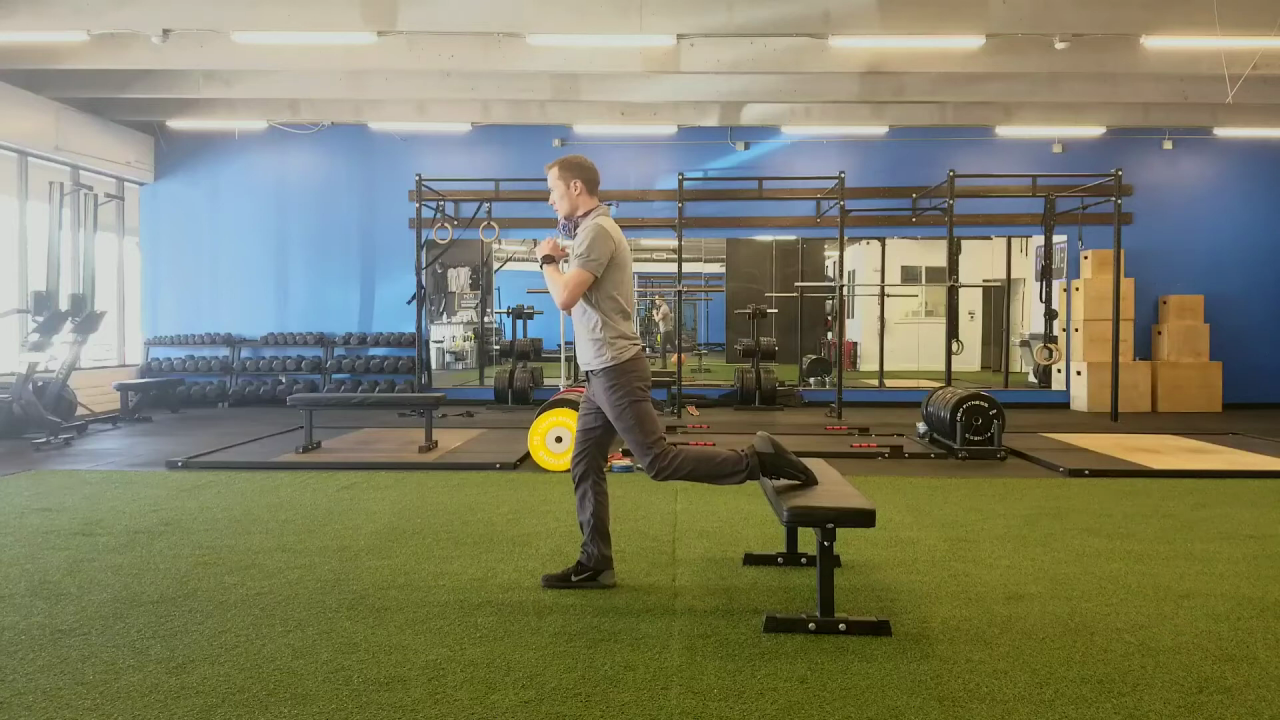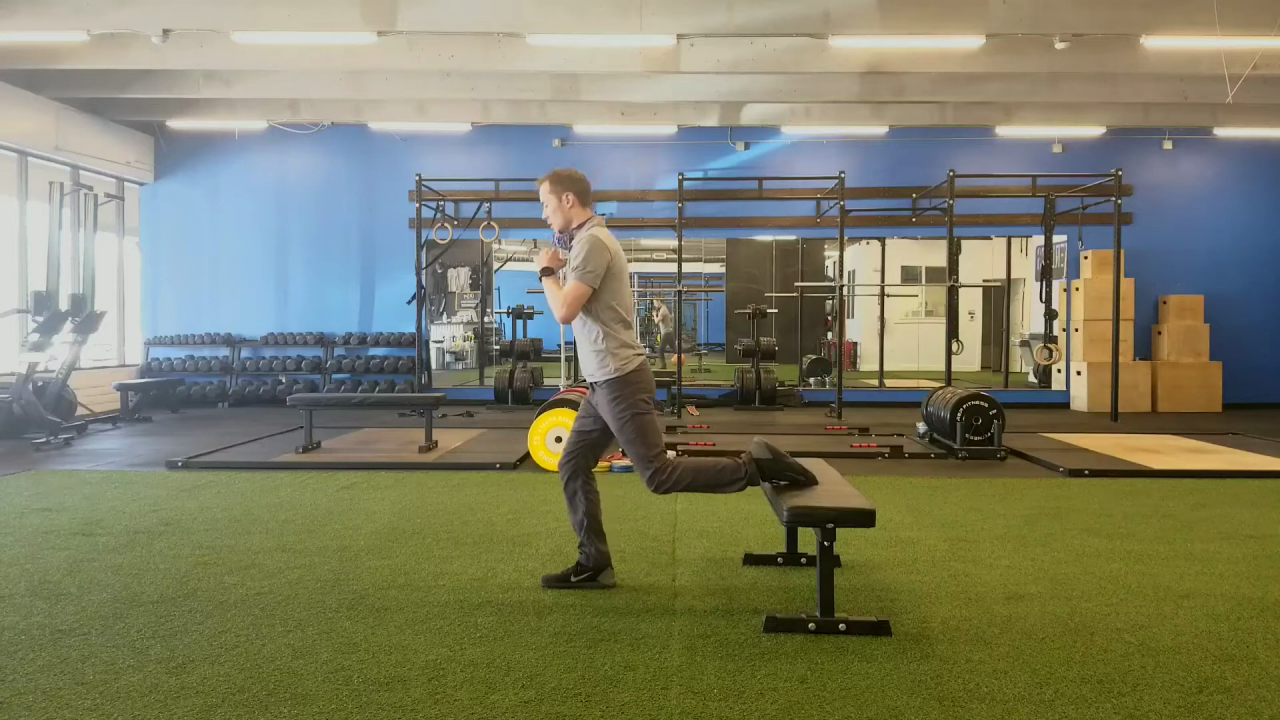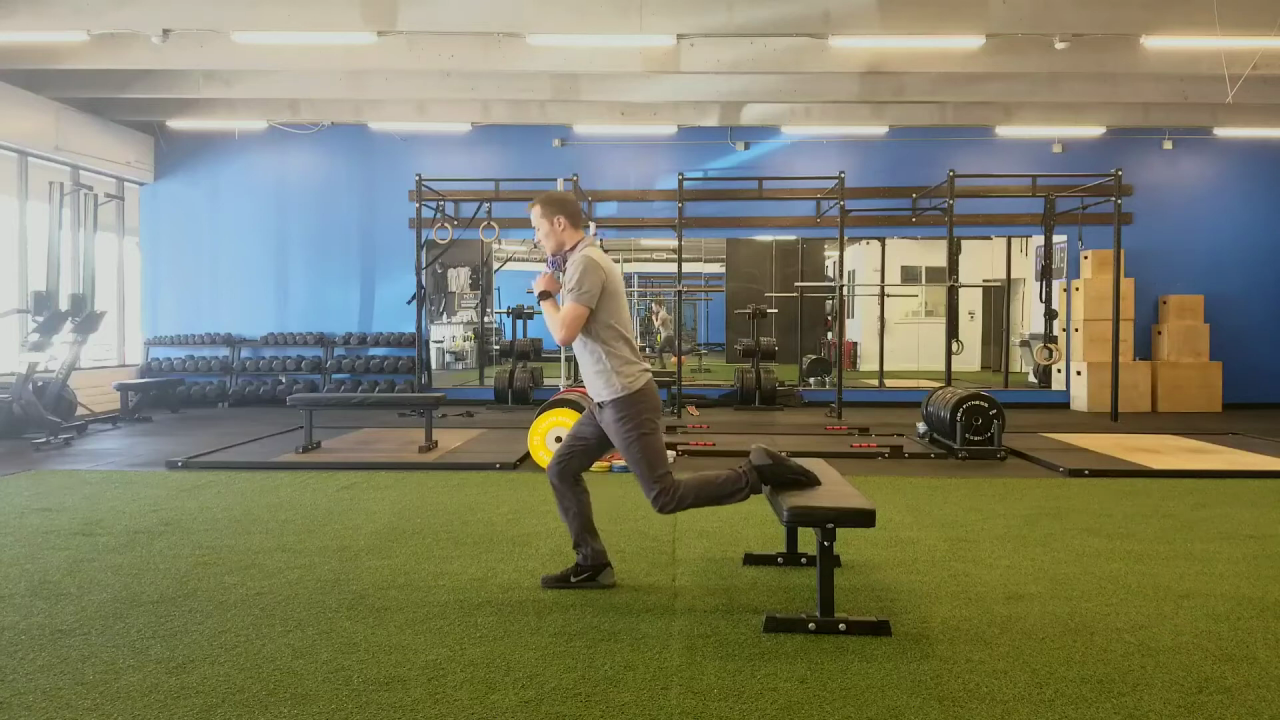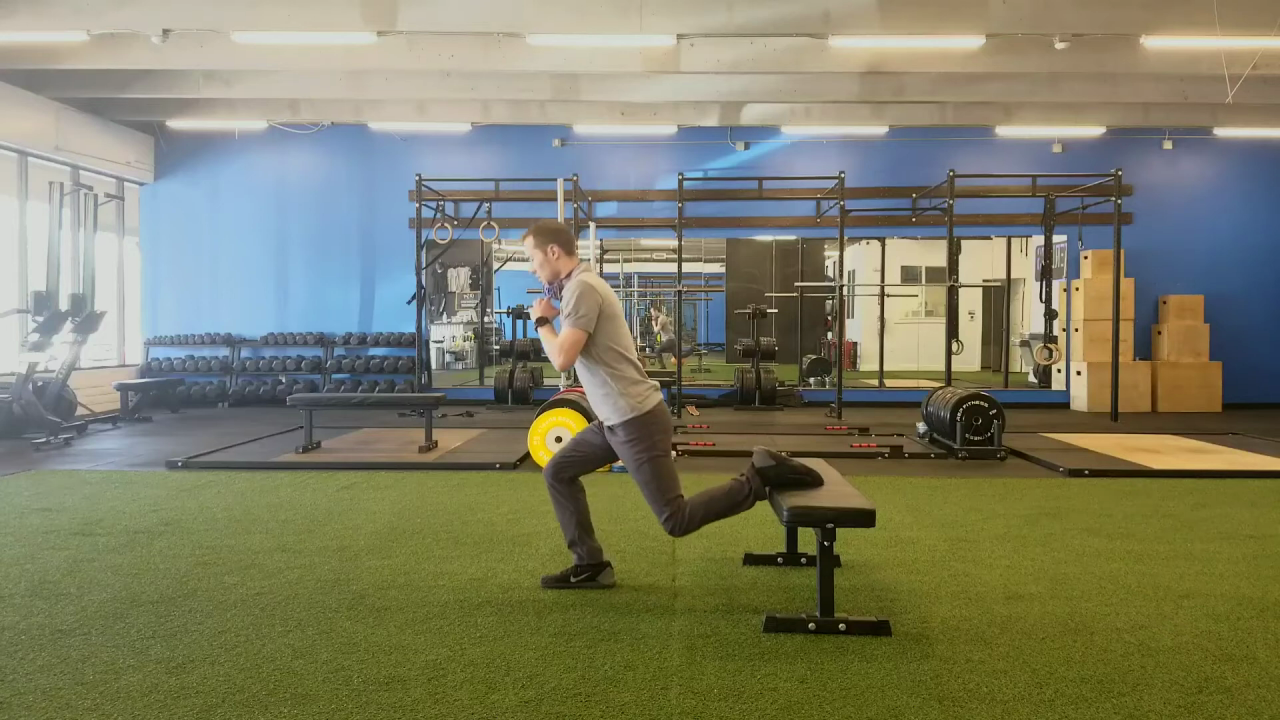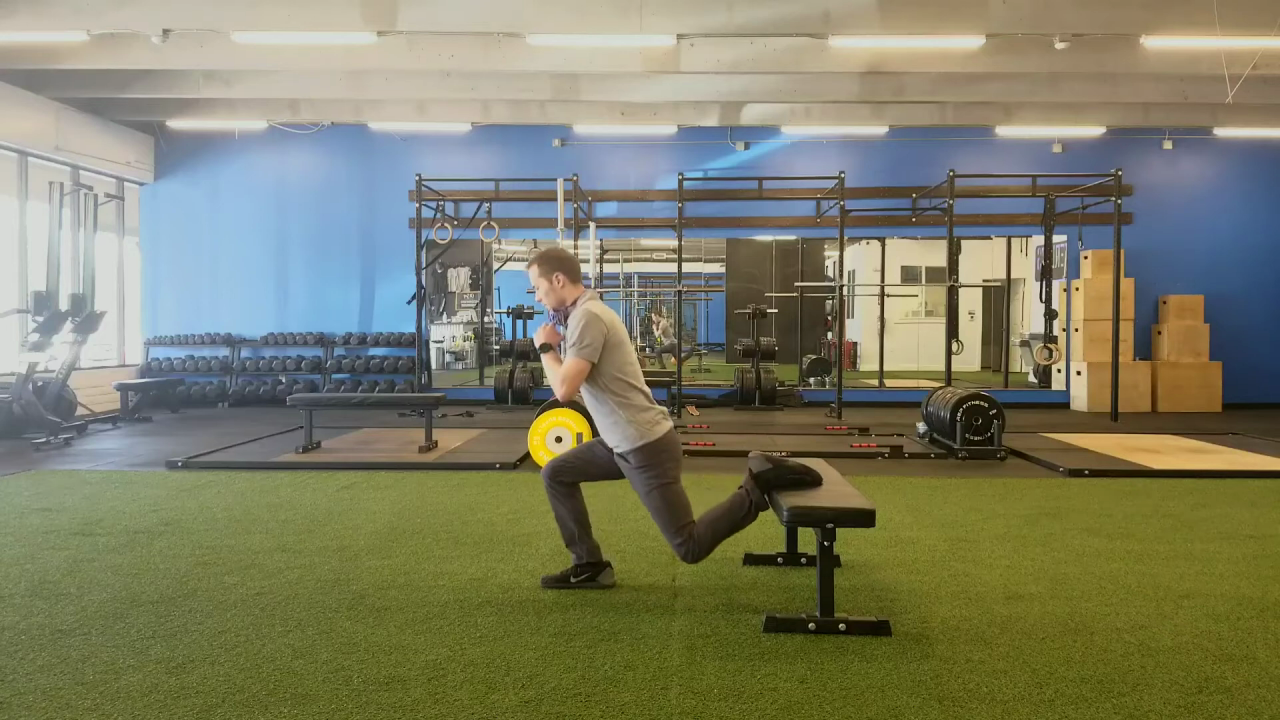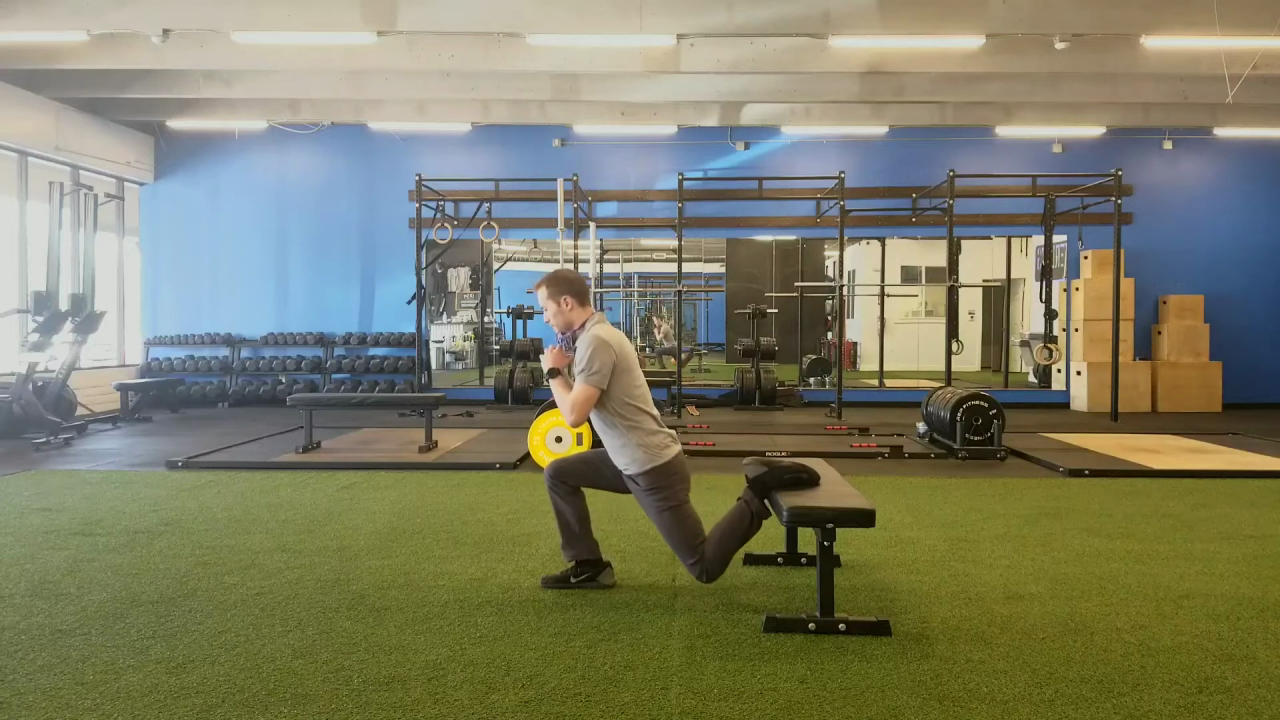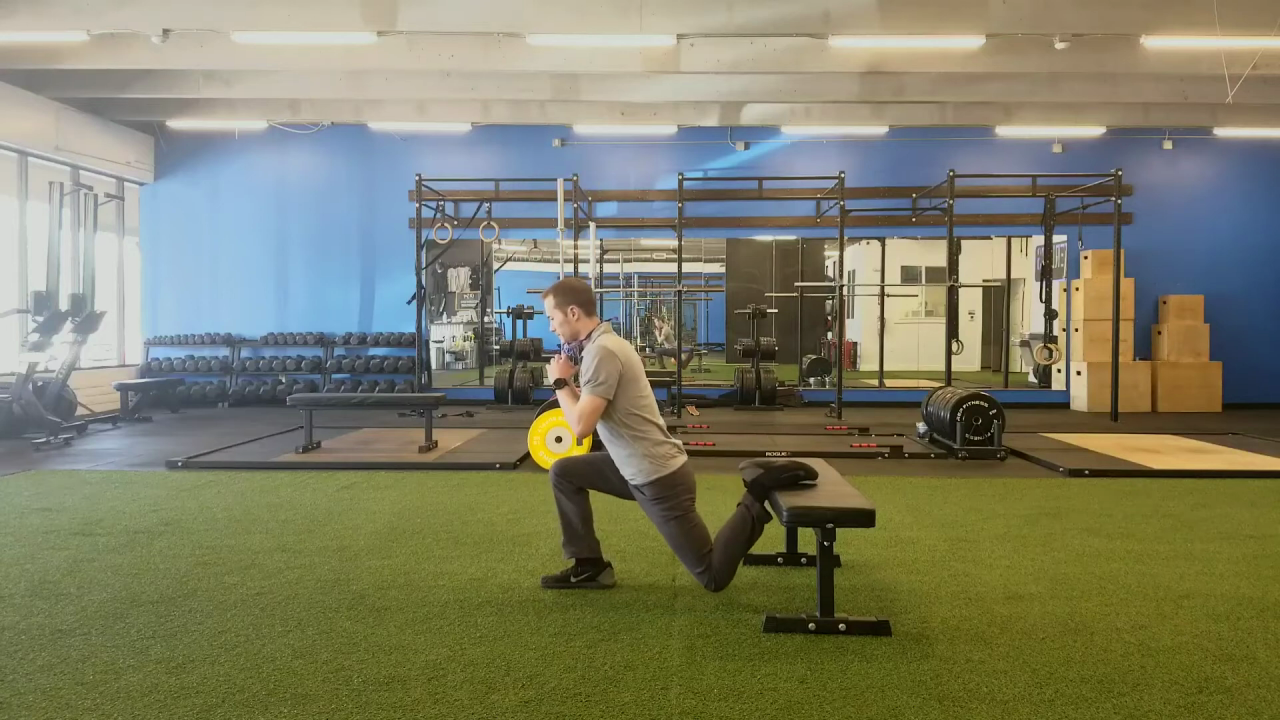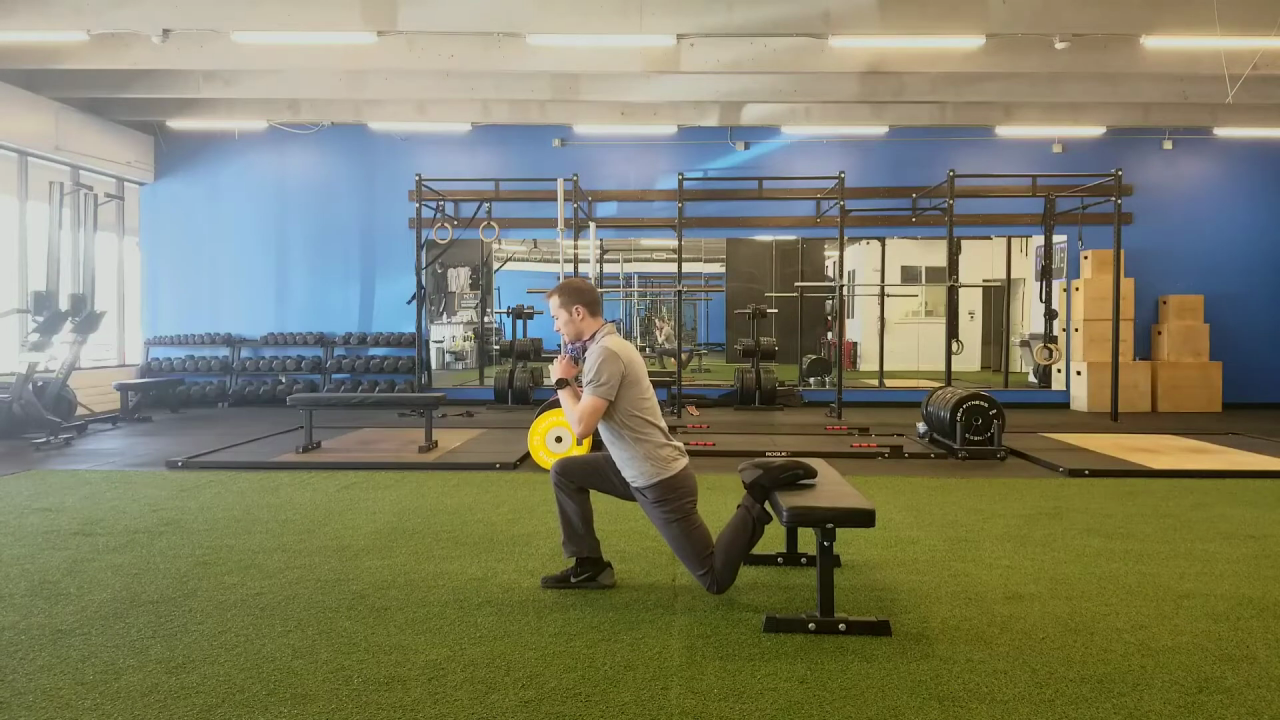
dt=0.2s
person 1, frame 1
left shoulder: (597, 230)
right shoulder: (594, 229)
left elbow: (565, 297)
left wrist: (548, 260)
right wrist: (561, 259)
left hip: (616, 370)
right hip: (603, 371)
left knee: (659, 460)
right knee: (585, 467)
left ankle: (756, 458)
right ankle: (594, 564)
person 1, frame 2
left shoulder: (591, 242)
right shoulder: (590, 240)
left elbow: (565, 311)
right elbow: (576, 311)
left wrist: (546, 272)
right wrist: (559, 273)
left hip: (619, 381)
right hip: (604, 381)
left knee: (659, 474)
right knee: (572, 467)
left ankle: (755, 465)
right ankle: (593, 564)
person 1, frame 3
left shoulder: (585, 262)
right shoulder: (585, 260)
left elbow: (564, 333)
right elbow: (574, 330)
left wrist: (545, 294)
right wrist: (557, 293)
left hip: (626, 399)
right hip: (609, 398)
left knee: (663, 494)
right knee: (562, 469)
left ankle: (756, 472)
right ankle: (592, 564)
person 1, frame 4
left shoulder: (581, 288)
right shoulder: (581, 285)
left elbow: (563, 359)
right elbow: (571, 355)
left wrist: (542, 321)
right wrist: (554, 320)
left hip: (636, 420)
right hip: (617, 418)
left knee: (676, 518)
right knee: (558, 472)
left ankle: (759, 476)
right ankle: (591, 565)
person 1, frame 5
left shoulder: (586, 317)
right shoulder: (586, 312)
left elbow: (565, 389)
right elbow: (577, 384)
left wrist: (546, 348)
right wrist: (557, 347)
left hip: (645, 447)
right hip: (624, 441)
left knee: (690, 546)
right knee: (556, 474)
left ankle: (758, 484)
right ankle: (590, 565)
person 1, frame 6
left shoulder: (595, 341)
right shoulder: (597, 333)
left elbow: (575, 415)
right elbow: (583, 402)
left wrist: (554, 372)
right wrist: (564, 372)
left hip: (653, 469)
right hip: (635, 461)
left knee: (705, 566)
right knee: (558, 474)
left ankle: (758, 493)
right ankle: (588, 565)
person 1, frame 7
left shoulder: (601, 352)
right shoulder: (605, 343)
left elbow: (581, 425)
right elbow: (589, 409)
left wrist: (560, 383)
right wrist: (569, 386)
left hip: (659, 478)
right hip: (641, 469)
left knee: (713, 575)
right knee: (563, 473)
left ankle: (758, 494)
right ankle: (589, 565)
person 1, frame 8
left shoulder: (604, 353)
right shoulder: (609, 344)
left elbow: (582, 426)
right elbow: (590, 411)
left wrist: (562, 383)
right wrist: (571, 385)
left hip: (660, 481)
right hip: (643, 471)
left knee: (715, 577)
right knee: (565, 472)
left ankle: (759, 495)
right ankle: (590, 565)
